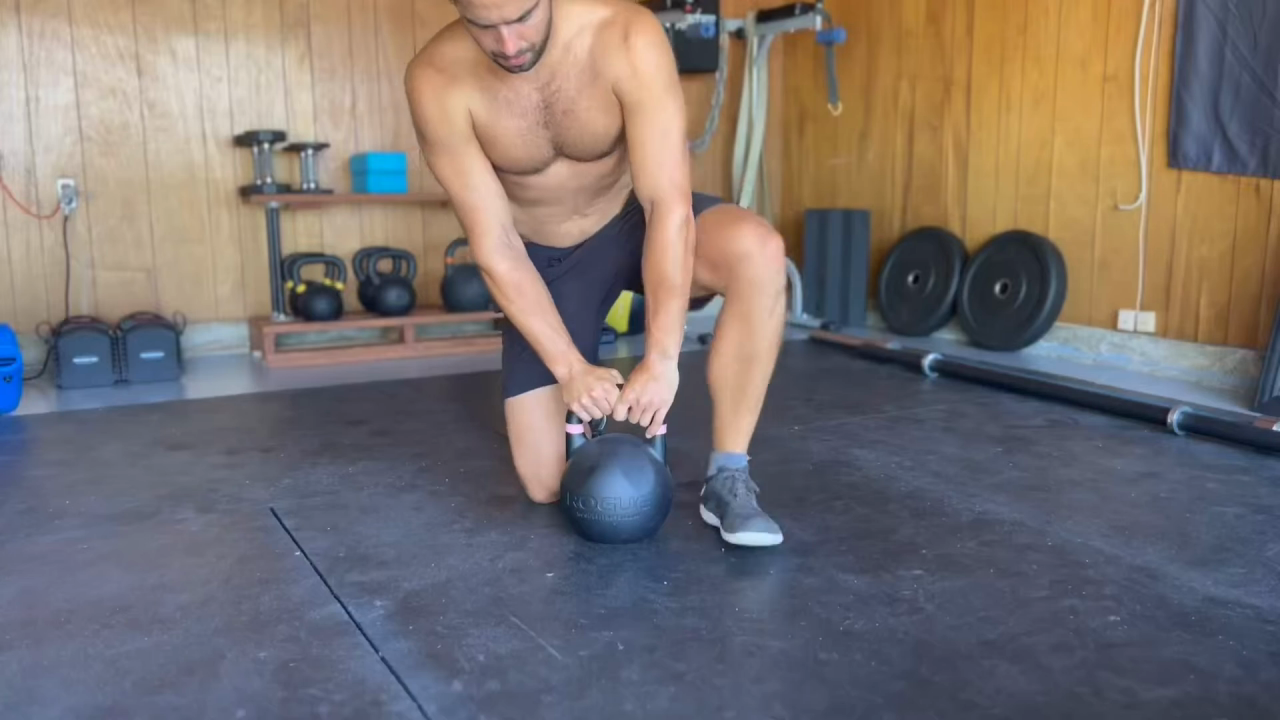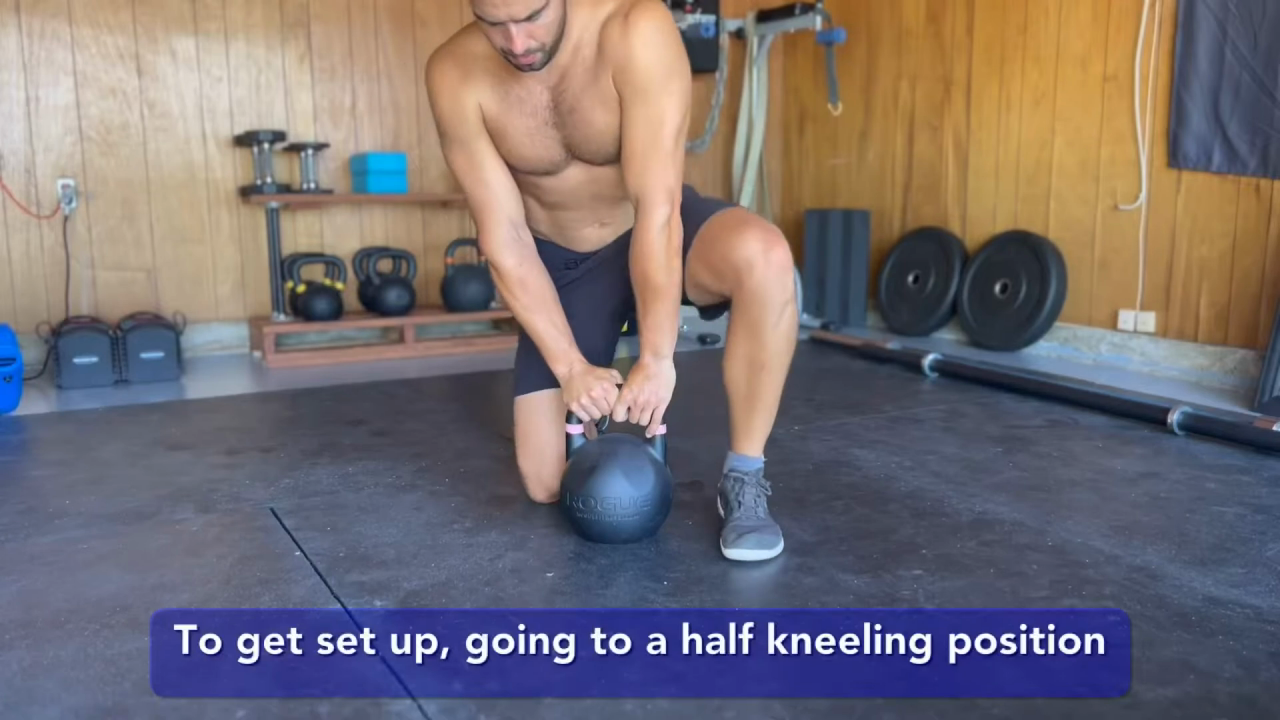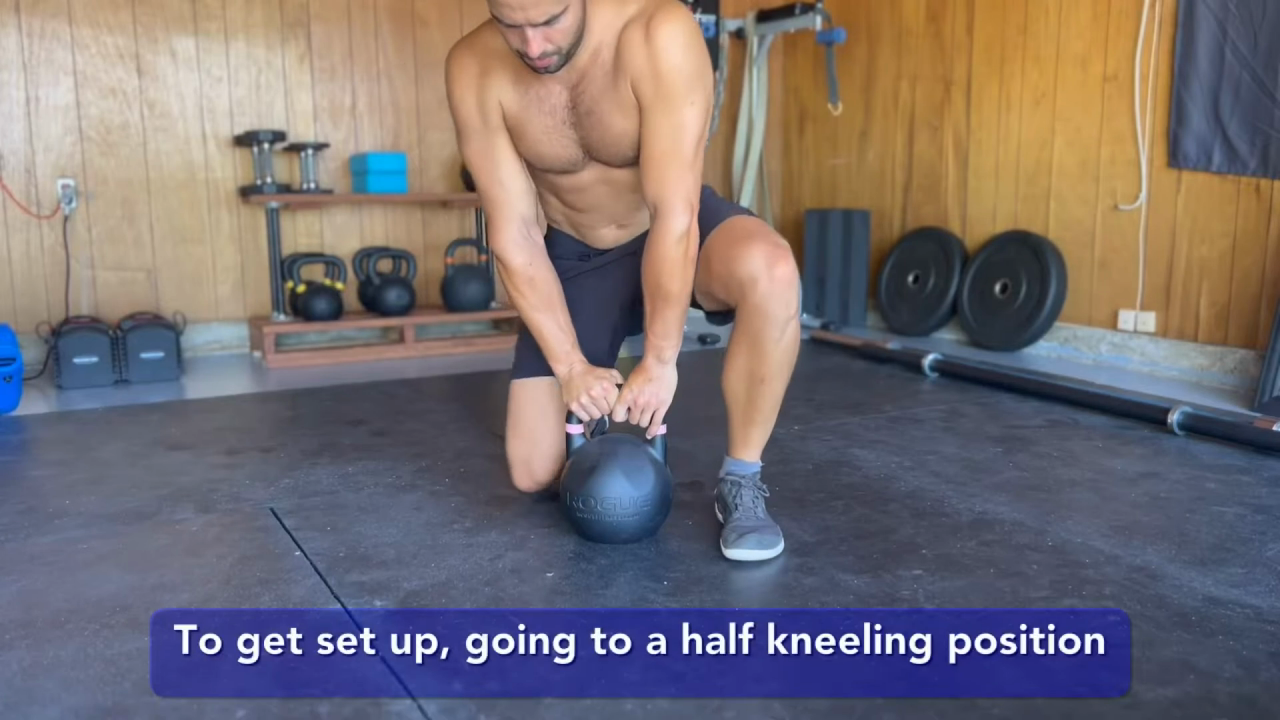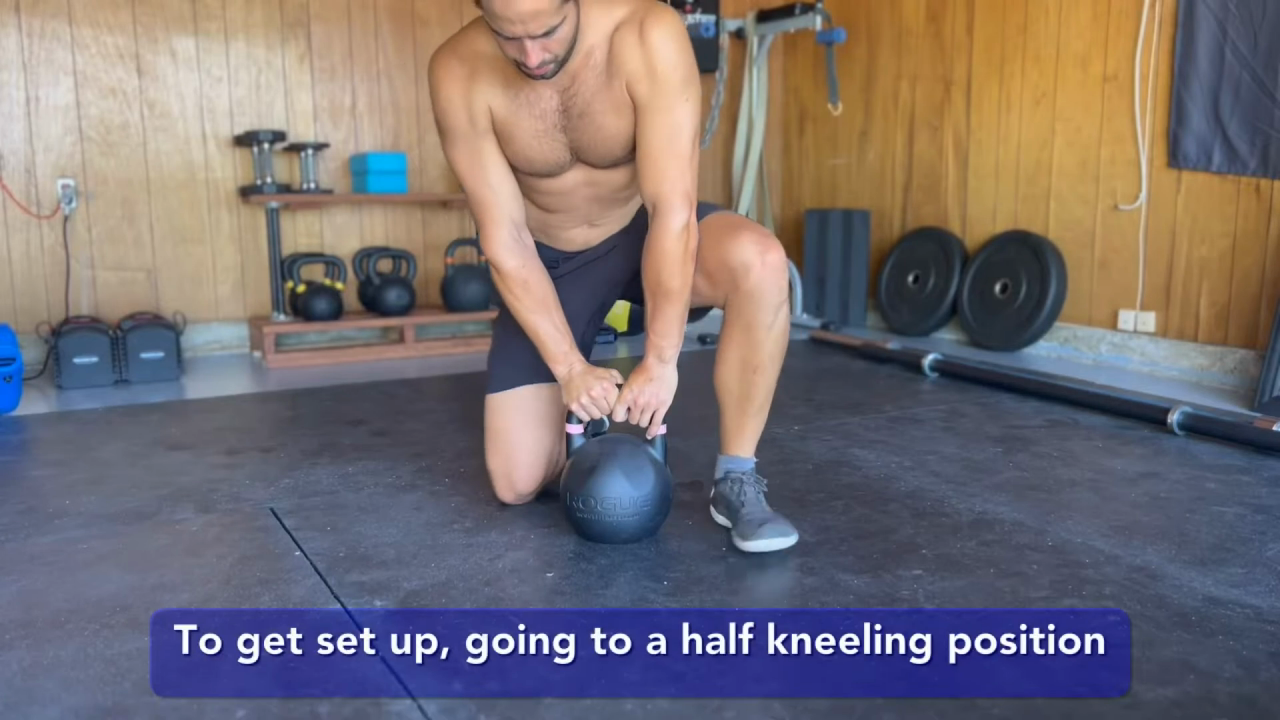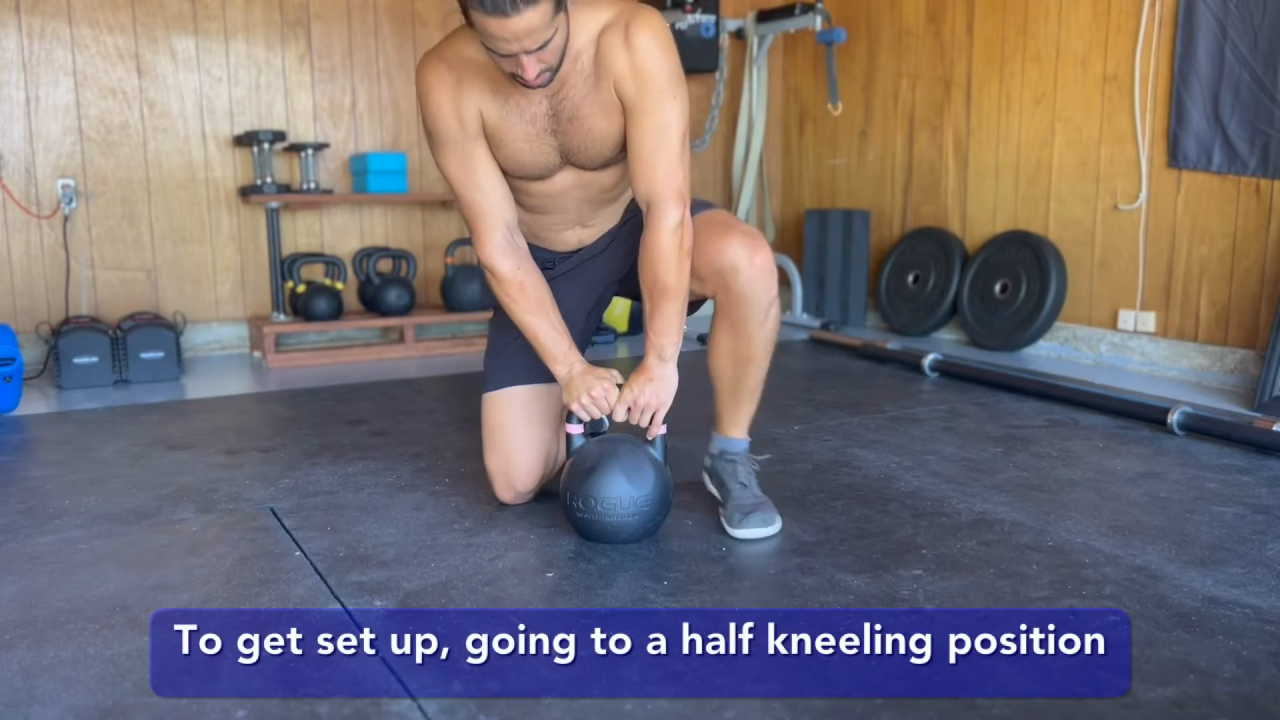
dt=0.3s
person 1, frame 1
right shoulder: (437, 79)
left elbow: (668, 208)
right elbow: (493, 245)
left wrist: (661, 359)
right wrist: (570, 369)
left hip: (635, 217)
right hip: (545, 258)
left knee: (756, 249)
right knee: (547, 485)
left ankle: (728, 477)
right ankle: (604, 423)
person 1, frame 2
right shoulder: (456, 75)
left elbow: (658, 205)
right elbow: (504, 240)
left wrist: (656, 359)
right wrist: (570, 367)
left hip: (659, 230)
right hip: (564, 262)
left knee: (764, 256)
right knee: (549, 484)
left ankle: (743, 477)
right ankle: (611, 420)
person 1, frame 3
right shoulder: (475, 70)
left elbow: (674, 213)
right elbow: (514, 236)
left wrist: (659, 360)
right wrist: (570, 366)
left hip: (677, 235)
right hip: (576, 256)
left knee: (770, 273)
right knee: (534, 472)
left ankle: (740, 480)
right ankle: (605, 427)
person 1, frame 4
right shoulder: (460, 72)
left elbow: (673, 209)
right elbow: (504, 240)
left wrist: (660, 360)
right wrist: (569, 367)
left hip: (648, 232)
right hip: (549, 260)
left knee: (759, 261)
right knee: (516, 483)
left ankle: (737, 476)
right ankle: (585, 423)
person 1, frame 5
right shoulder: (447, 79)
left elbow: (667, 208)
right elbow: (498, 244)
left wrist: (660, 360)
right wrist: (570, 369)
left hip: (638, 227)
right hip: (543, 262)
left knee: (747, 261)
right knee: (517, 483)
left ankle: (731, 455)
right ankle: (589, 420)
